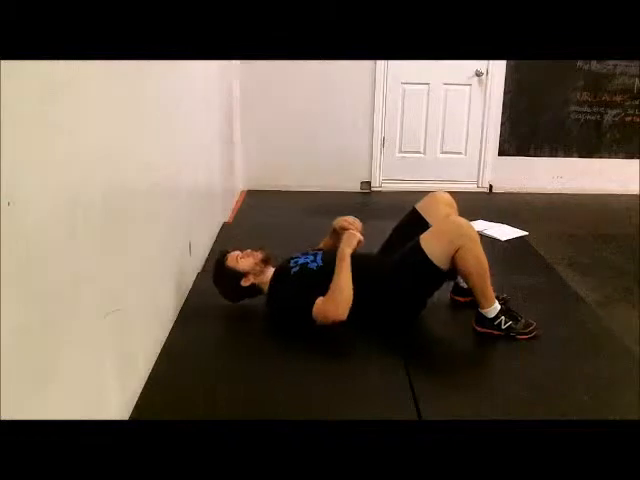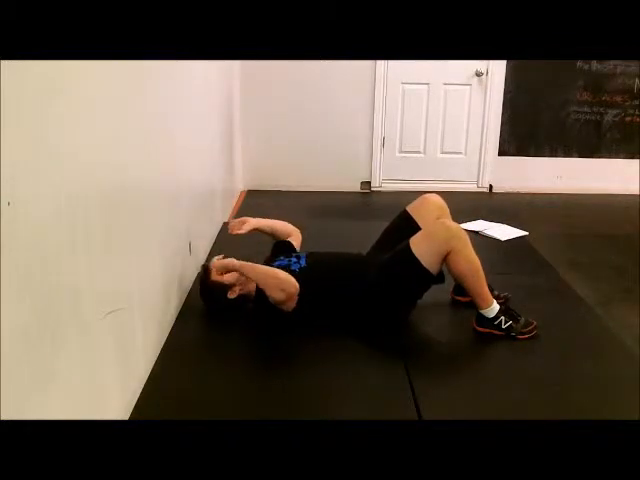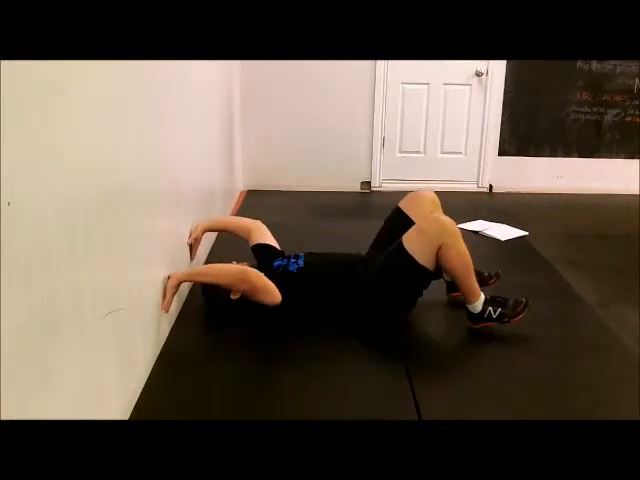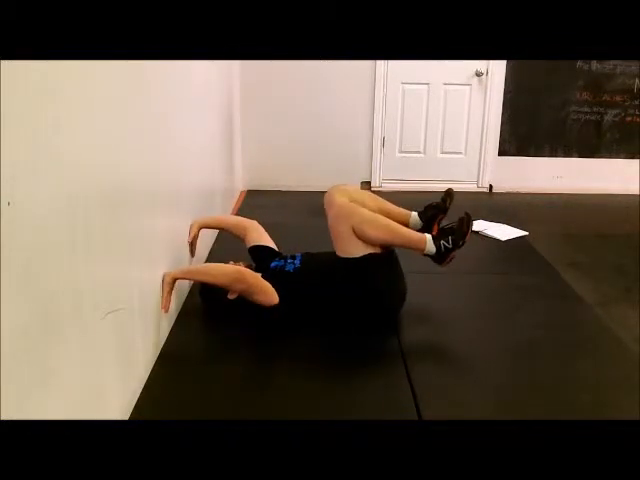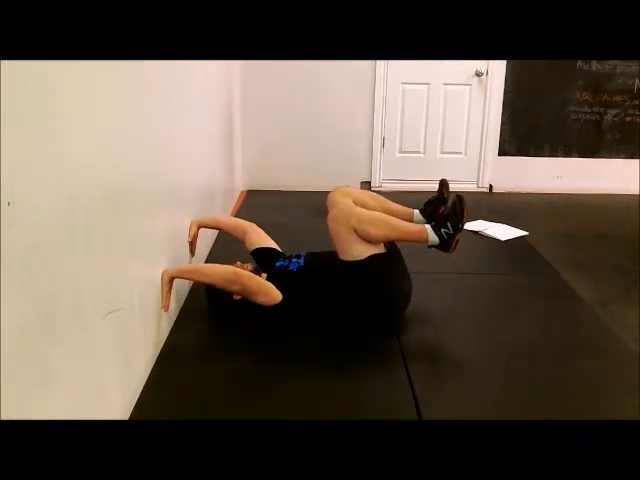
dt=1s
person 1, frame 1
left shoulder: (286, 269)
right shoulder: (284, 297)
right elbow: (337, 312)
left wrist: (339, 231)
right wrist: (345, 249)
left hip: (385, 263)
right hip: (394, 293)
left knee: (441, 201)
right knee: (460, 230)
left ankle: (465, 288)
right ankle: (491, 315)
person 1, frame 2
left shoulder: (272, 266)
right shoulder: (269, 298)
left elbow: (293, 232)
right elbow: (289, 287)
left wrist: (253, 224)
right wrist: (228, 264)
left hip: (374, 264)
right hip: (382, 293)
left knee: (431, 203)
right knee: (449, 232)
left ankle: (468, 288)
right ankle: (491, 316)
person 1, frame 3
left shoulder: (269, 263)
right shoulder: (267, 291)
left elbow: (254, 225)
right elbow: (243, 275)
left wrist: (204, 226)
right wrist: (182, 276)
left hip: (373, 266)
right hip: (382, 292)
left knee: (424, 200)
right knee: (440, 226)
left ankle: (459, 279)
right ankle: (480, 308)
person 1, frame 4
left shoulder: (267, 265)
right shoulder: (268, 299)
left elbow: (248, 226)
right elbow: (239, 276)
left wrist: (200, 223)
right wrist: (175, 274)
left hip: (378, 279)
right hip: (378, 292)
left knee: (338, 196)
right knee: (342, 210)
left ankle: (419, 221)
right ankle: (434, 246)
person 1, frame 5
left shoulder: (271, 266)
right shoulder: (269, 296)
left elbow: (246, 228)
right elbow: (235, 278)
left wrist: (199, 222)
right wrist: (173, 272)
left hip: (381, 275)
right hip: (382, 292)
left knee: (340, 196)
right knee: (343, 214)
left ankle: (422, 217)
right ankle: (436, 235)
